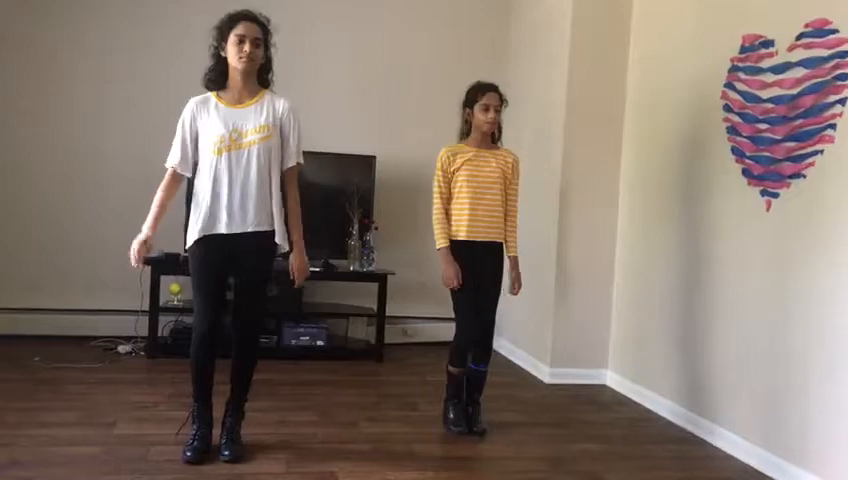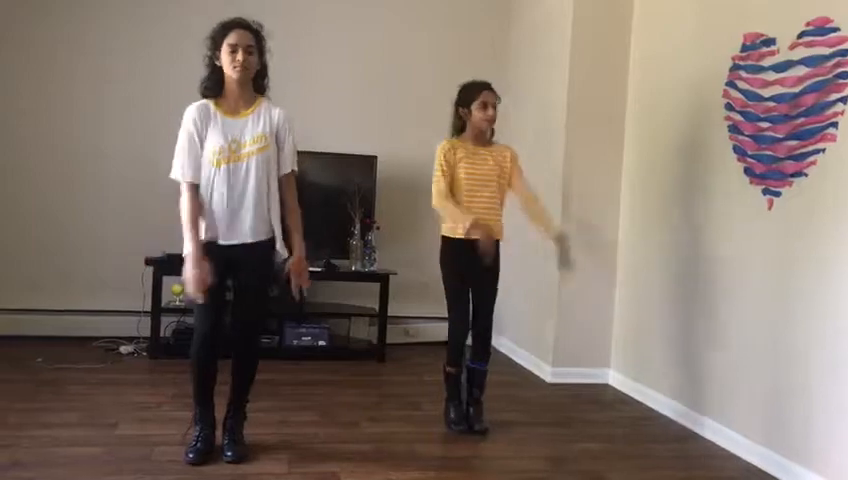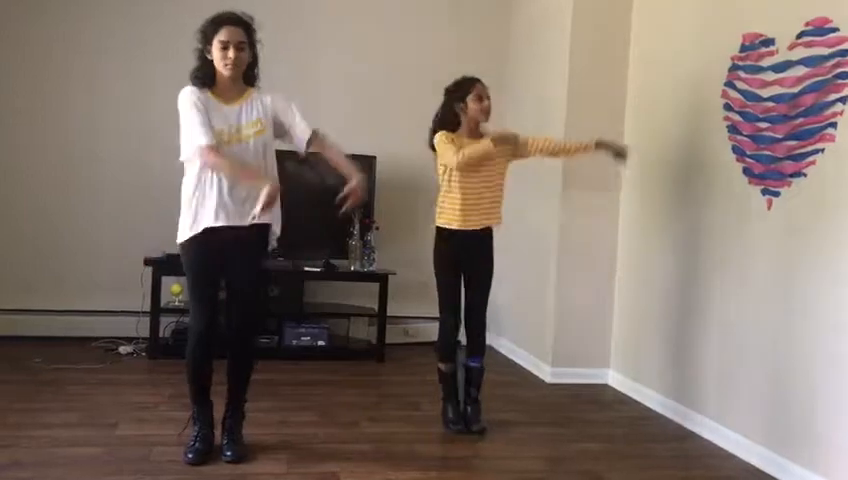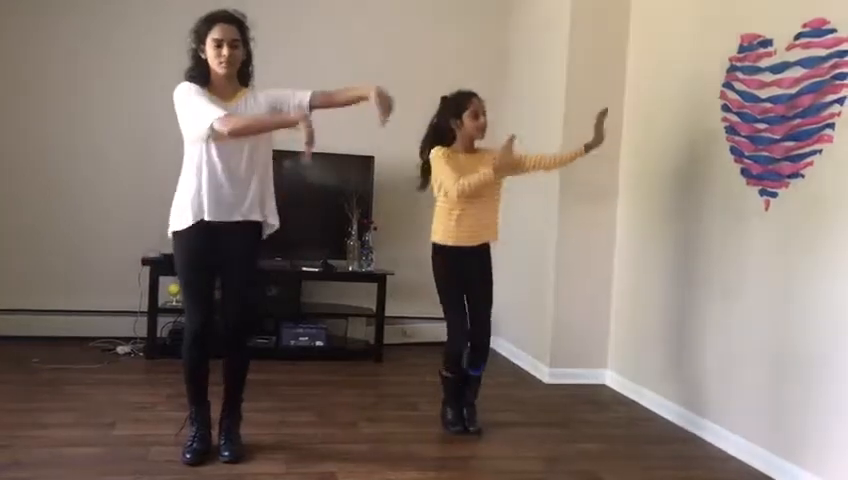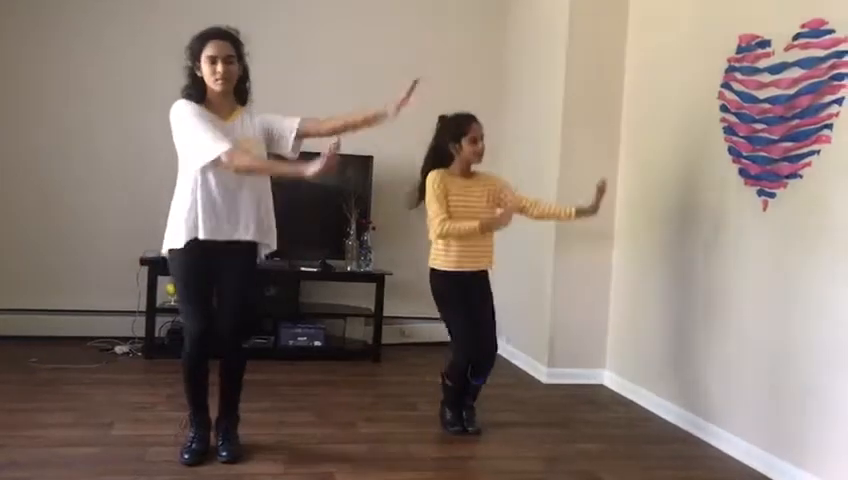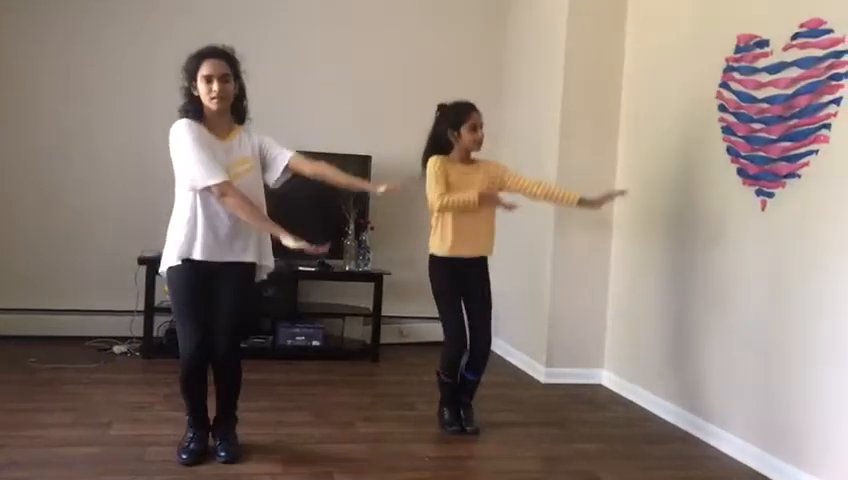
dt=0.2s
person 1, frame 1
left shoulder: (279, 109)
right shoulder: (199, 108)
left elbow: (289, 181)
right elbow: (174, 172)
left wrist: (298, 245)
right wrist: (147, 230)
left hip: (258, 235)
right hip: (209, 233)
left knee: (247, 331)
right knee: (205, 328)
left ankle: (232, 425)
right ankle: (200, 425)
person 1, frame 2
left shoulder: (275, 116)
right shoulder: (198, 114)
left elbow: (286, 185)
right elbow: (189, 189)
left wrist: (298, 249)
right wrist: (192, 254)
left hip: (258, 242)
right hip: (211, 241)
left knee: (247, 335)
right knee: (206, 332)
left ankle: (234, 426)
right ankle: (203, 426)
person 1, frame 3
left shoulder: (268, 103)
right shoulder: (192, 97)
left elbow: (314, 138)
right elbow: (208, 152)
left wrist: (353, 173)
right wrist: (262, 180)
left hip: (253, 228)
right hip: (202, 228)
left knee: (243, 328)
right knee: (203, 327)
left ankle: (232, 425)
right ankle: (201, 425)
person 1, frame 4
left shoulder: (265, 99)
right shoulder: (188, 93)
left elbow: (326, 98)
right elbow: (228, 126)
left wrist: (369, 91)
right wrist: (296, 120)
left hip: (243, 223)
right hip: (196, 221)
left knee: (238, 325)
right knee: (198, 324)
left ankle: (230, 424)
right ankle: (198, 425)
person 1, frame 5
left shoulder: (258, 121)
right shoulder: (185, 112)
left elbow: (319, 127)
right elbow: (235, 161)
left wrist: (384, 114)
right wrist: (304, 170)
left hip: (239, 242)
right hip: (192, 239)
left knee: (231, 335)
right knee: (198, 334)
left ankle: (227, 426)
right ankle: (199, 426)
person 1, frame 6
left shoulder: (253, 141)
right shoulder: (184, 131)
left elbow: (308, 166)
right elbow: (224, 193)
left wrist: (371, 187)
right wrist: (283, 235)
left hip: (236, 259)
right hip: (189, 257)
left knee: (225, 347)
right knee: (194, 348)
left ankle: (225, 427)
right ankle: (196, 427)
person 2, frame 1
left shoulder: (508, 160)
right shoulder: (450, 155)
left elbow: (510, 214)
right elbow: (439, 210)
left wrist: (514, 260)
right wrist: (445, 256)
left hip: (492, 252)
right hip: (460, 249)
left knee: (485, 331)
right knee: (467, 328)
left ankle: (473, 404)
right ankle: (452, 402)
person 2, frame 2
left shoulder: (505, 154)
right shoulder: (448, 149)
left elbow: (527, 197)
right elbow: (440, 200)
left wrist: (554, 233)
right wrist: (471, 226)
left hip: (491, 247)
right hip: (456, 247)
left knee: (483, 328)
right knee: (459, 326)
left ankle: (475, 403)
right ankle: (453, 403)
person 2, frame 3
left shoulder: (504, 143)
right shoulder: (444, 139)
left elbow: (548, 147)
right elbow: (459, 161)
left wrist: (596, 145)
right wrist: (493, 141)
left hip: (481, 239)
right hip: (450, 237)
left knee: (477, 322)
right knee: (450, 321)
left ankle: (472, 401)
right ankle: (449, 401)
person 2, frame 4
left shoulder: (495, 159)
right shoulder: (440, 155)
left elbow: (542, 161)
right elbow: (458, 190)
left wrist: (589, 145)
right wrist: (496, 168)
left hip: (479, 254)
right hip: (448, 253)
left knee: (481, 334)
right knee: (460, 333)
left ankle: (468, 403)
right ankle: (450, 403)
person 2, frame 5
left shoulder: (490, 183)
right shoulder: (437, 179)
left elbow: (534, 208)
right elbow: (441, 228)
left wrist: (583, 211)
right wrist: (487, 224)
left hip: (477, 277)
right hip: (446, 275)
left knee: (487, 351)
right knee: (465, 349)
left ankle: (467, 406)
right ankle: (449, 405)
person 2, frame 6
left shoulder: (491, 169)
right shoulder: (437, 164)
left elbow: (535, 188)
right elbow: (438, 202)
left wrist: (586, 201)
right wrist: (482, 197)
left hip: (477, 264)
right hip: (445, 264)
left knee: (482, 343)
right knee: (457, 341)
left ankle: (464, 404)
right ankle: (447, 405)
